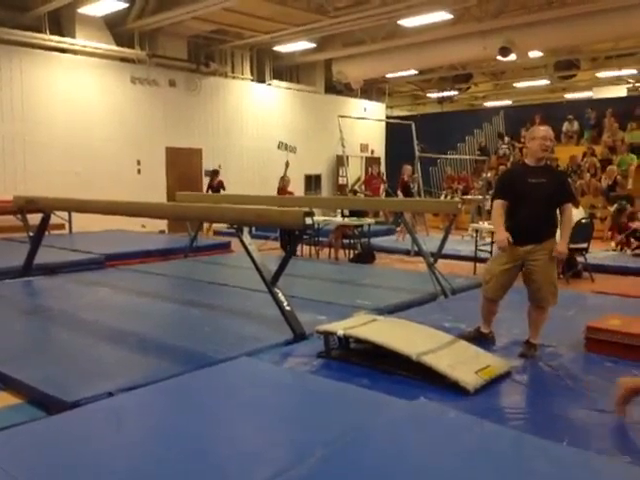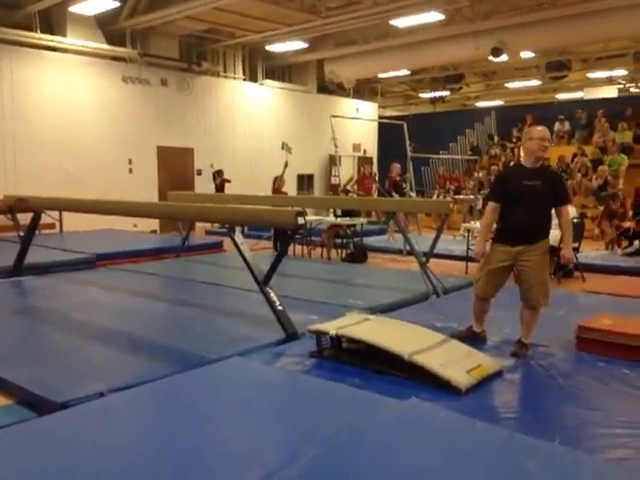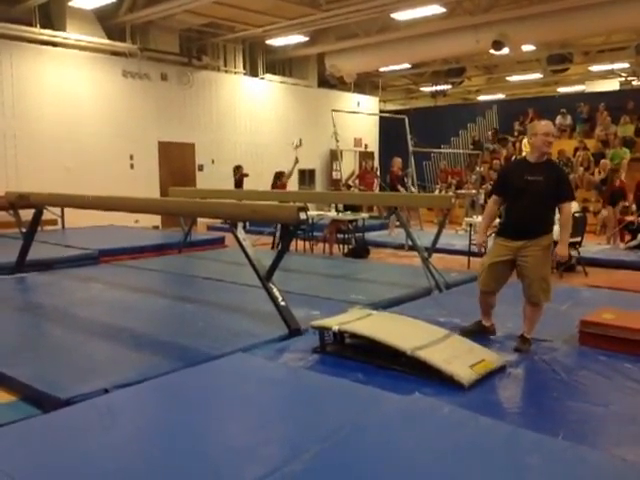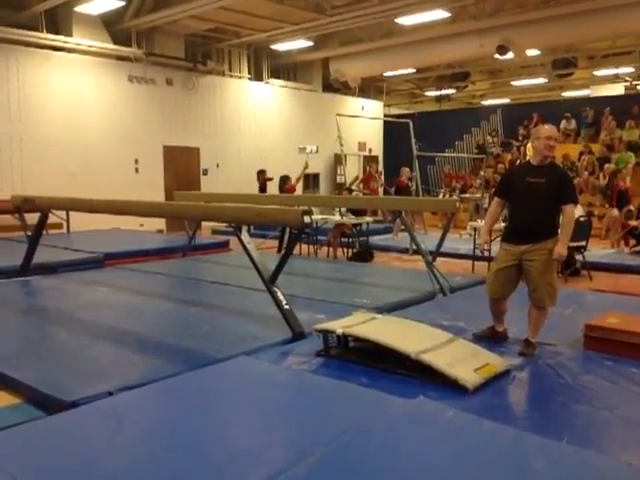
dt=0.4s
person 1, frame 1
left shoulder: (557, 177)
right shoulder: (511, 174)
left elbow: (566, 210)
right elbow: (499, 206)
left wrist: (563, 241)
right wrist: (500, 231)
left hip: (542, 246)
right hip: (511, 244)
left knee: (541, 297)
right knee: (491, 290)
left ankle: (532, 341)
right ankle: (485, 330)
person 1, frame 2
left shoulder: (553, 178)
right shoulder: (506, 175)
left elbow: (563, 212)
right elbow: (492, 209)
left wrist: (567, 246)
right wrist: (482, 240)
left hip: (535, 247)
right hip: (503, 245)
left knee: (533, 297)
right knee: (483, 288)
left ankle: (523, 340)
right ankle: (477, 329)
person 1, frame 3
left shoulder: (557, 174)
right shoulder: (511, 169)
left elbow: (565, 209)
right elbow: (495, 202)
left wrist: (563, 243)
right wrist: (482, 231)
left hip: (537, 242)
right hip: (505, 238)
left knee: (535, 293)
right knee: (487, 283)
left ankle: (526, 336)
right ankle: (486, 323)
person 1, frame 4
left shoulder: (560, 176)
right shoulder: (514, 173)
left elbow: (568, 212)
right elbow: (498, 204)
left wrist: (562, 244)
right wrist: (485, 232)
left hip: (542, 246)
right hip: (510, 243)
left knee: (540, 296)
right knee: (496, 291)
left ankle: (531, 339)
right ankle: (498, 329)
